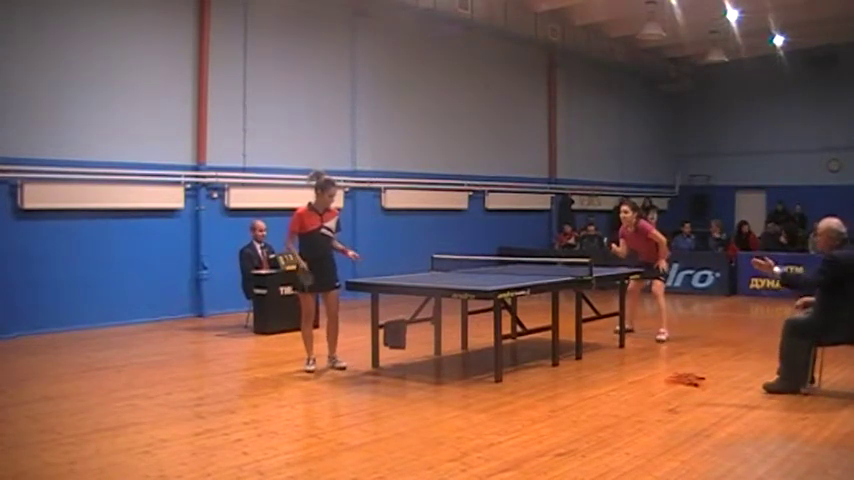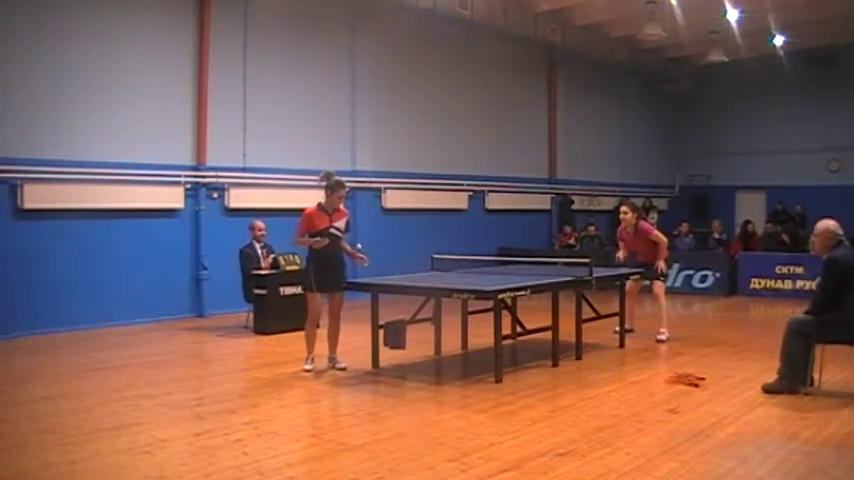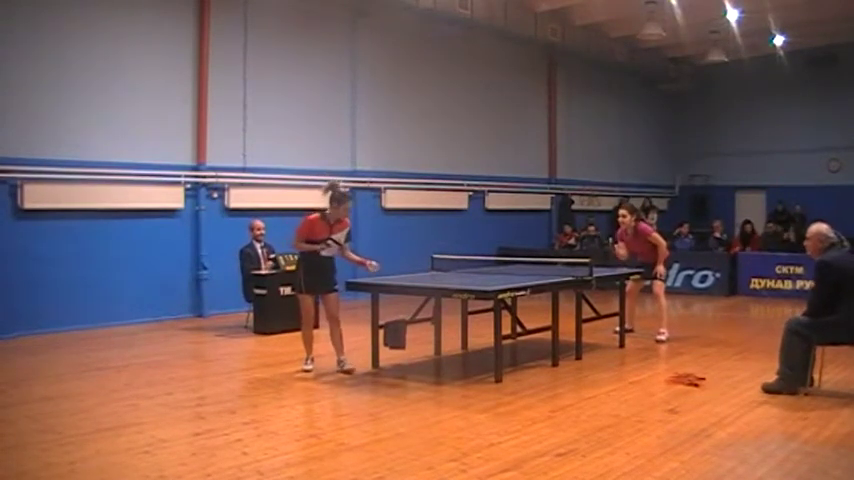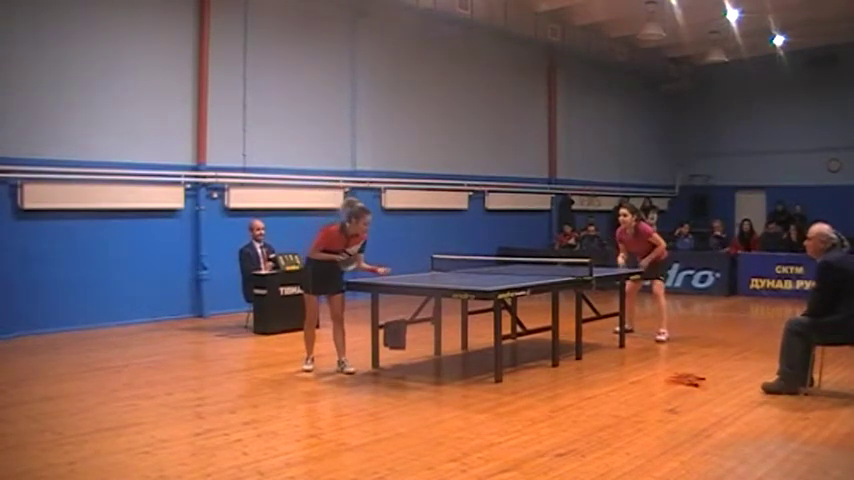
dt=0.7s
person 1, frame 1
left shoulder: (334, 214)
right shoulder: (301, 214)
right elbow: (289, 242)
left wrist: (346, 250)
right wrist: (299, 259)
left hip: (329, 268)
right hip: (308, 269)
left knee: (333, 315)
right knee: (308, 316)
left ankle: (332, 356)
right ankle: (310, 358)
person 1, frame 2
left shoulder: (343, 214)
right shoulder: (310, 214)
right elbow: (298, 239)
left wrist: (354, 254)
right wrist: (312, 242)
left hip: (337, 267)
right hip: (317, 268)
left knee: (335, 316)
right knee: (314, 316)
left ankle: (333, 356)
right ankle: (309, 357)
person 1, frame 3
left shoulder: (345, 225)
right shoulder: (311, 221)
left elbow: (345, 252)
right elbow: (296, 244)
left wrist: (364, 262)
right wrist: (316, 247)
left hip: (327, 273)
right hip: (307, 273)
left knee: (334, 318)
right knee: (308, 319)
left ankle: (341, 360)
right ankle: (309, 357)
person 1, frame 4
left shoulder: (361, 238)
right shoulder: (331, 232)
left elbow: (359, 263)
right elbow: (312, 253)
left wrist: (376, 269)
right wrist: (335, 256)
left hip: (335, 275)
right hip: (315, 274)
left knee: (338, 318)
right knee: (311, 319)
left ankle: (342, 360)
right ankle: (309, 357)
person 2, frame 1
left shoulder: (837, 258)
left elbow: (811, 281)
left wrist: (776, 271)
right wrist: (815, 300)
left knee: (793, 325)
right knee: (802, 320)
left ankle: (789, 380)
right ankle: (801, 376)
person 2, frame 2
left shoulder: (834, 259)
left elbow: (823, 297)
left wrist: (807, 313)
right wrist: (809, 313)
left knee: (796, 325)
right knee: (803, 324)
left ankle: (788, 380)
right ankle: (800, 377)
person 2, frame 3
left shoulder: (826, 262)
left elbow: (818, 302)
left wrist: (805, 316)
right wrist: (807, 316)
left knee: (795, 326)
right knee: (803, 325)
left ankle: (788, 381)
right ankle: (801, 377)
person 2, frame 4
left shoulder: (827, 263)
left elbow: (819, 304)
left wrist: (804, 316)
right wrist: (807, 315)
left knee: (795, 326)
right knee: (803, 324)
left ankle: (788, 381)
right ankle: (801, 376)
person 3, frame 1
left shoulder: (642, 226)
right shoulder: (623, 230)
left elbow: (662, 241)
right elbow: (623, 253)
left wrist: (661, 259)
right wrist: (615, 249)
left hip: (659, 261)
right hip: (645, 261)
left knee: (657, 291)
right knee: (632, 290)
left ankle: (663, 329)
right ankle: (629, 324)
person 3, frame 2
left shoulder: (643, 227)
right shoulder: (621, 231)
left elbow: (664, 241)
right elbow: (624, 251)
left wrist: (660, 260)
right wrist: (621, 255)
left hip: (656, 261)
right hip: (641, 261)
left knee: (658, 292)
right knee: (629, 291)
left ankle: (664, 330)
right ankle: (628, 325)
person 3, frame 3
left shoulder: (642, 228)
right shoulder: (621, 233)
left elbow: (662, 244)
right elbow: (624, 256)
left wrist: (660, 264)
right wrist: (616, 250)
left hip: (658, 261)
right hip: (643, 262)
left knee: (658, 292)
right knee: (630, 291)
left ankle: (664, 330)
right ankle: (629, 325)
person 3, frame 4
left shoulder: (643, 229)
right shoulder: (620, 233)
left elbow: (662, 244)
right elbow: (624, 252)
left wrist: (648, 260)
right wrist: (621, 258)
left hip: (658, 261)
right hip: (642, 262)
left knee: (657, 291)
right knee: (629, 291)
left ankle: (663, 330)
right ankle: (628, 325)
